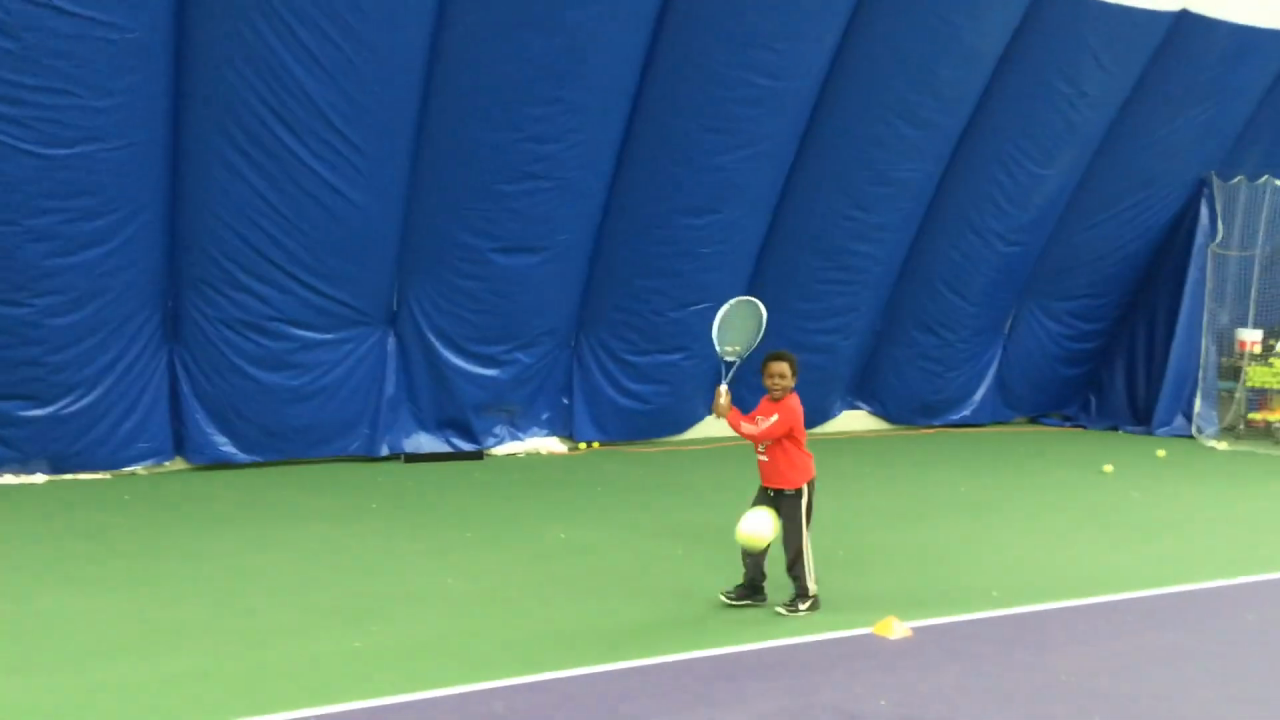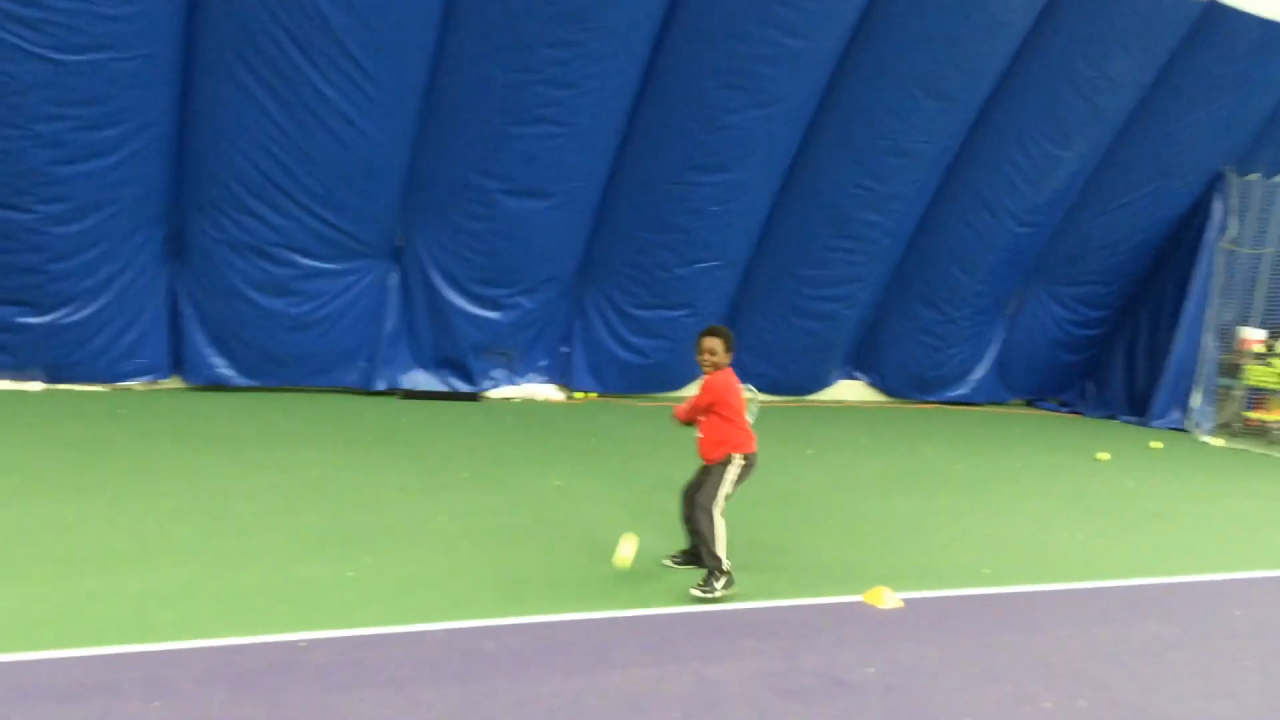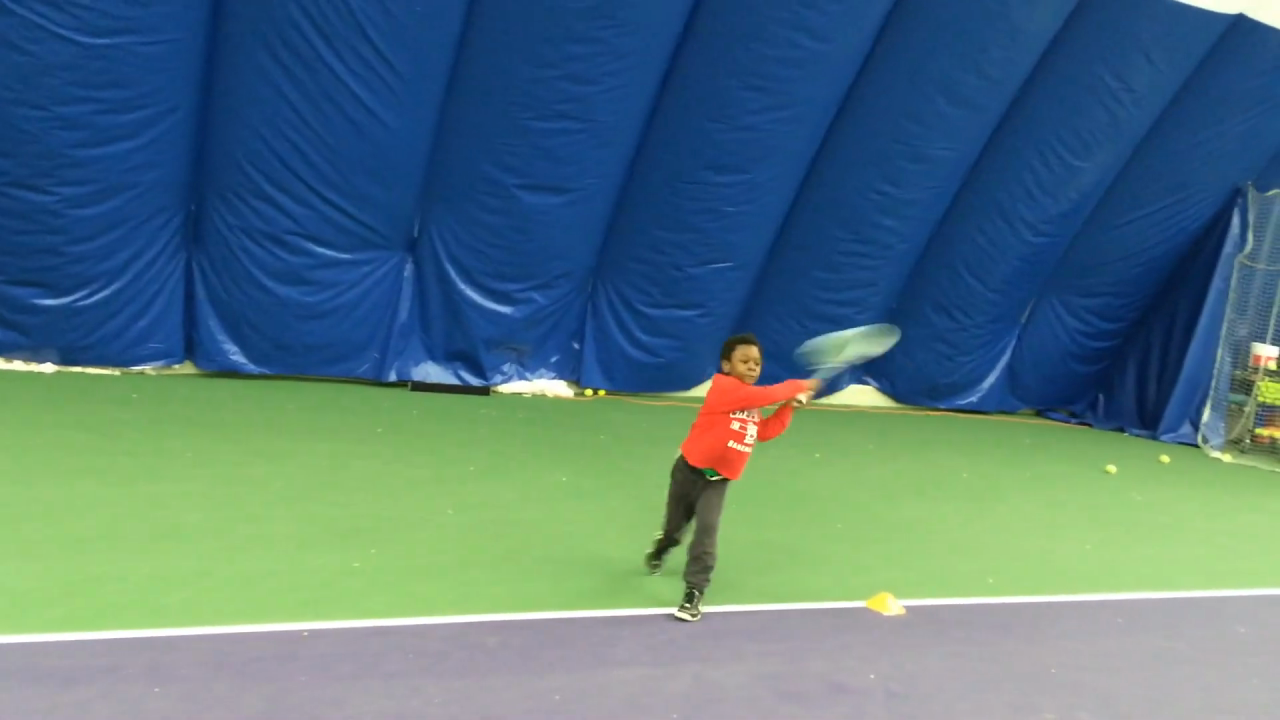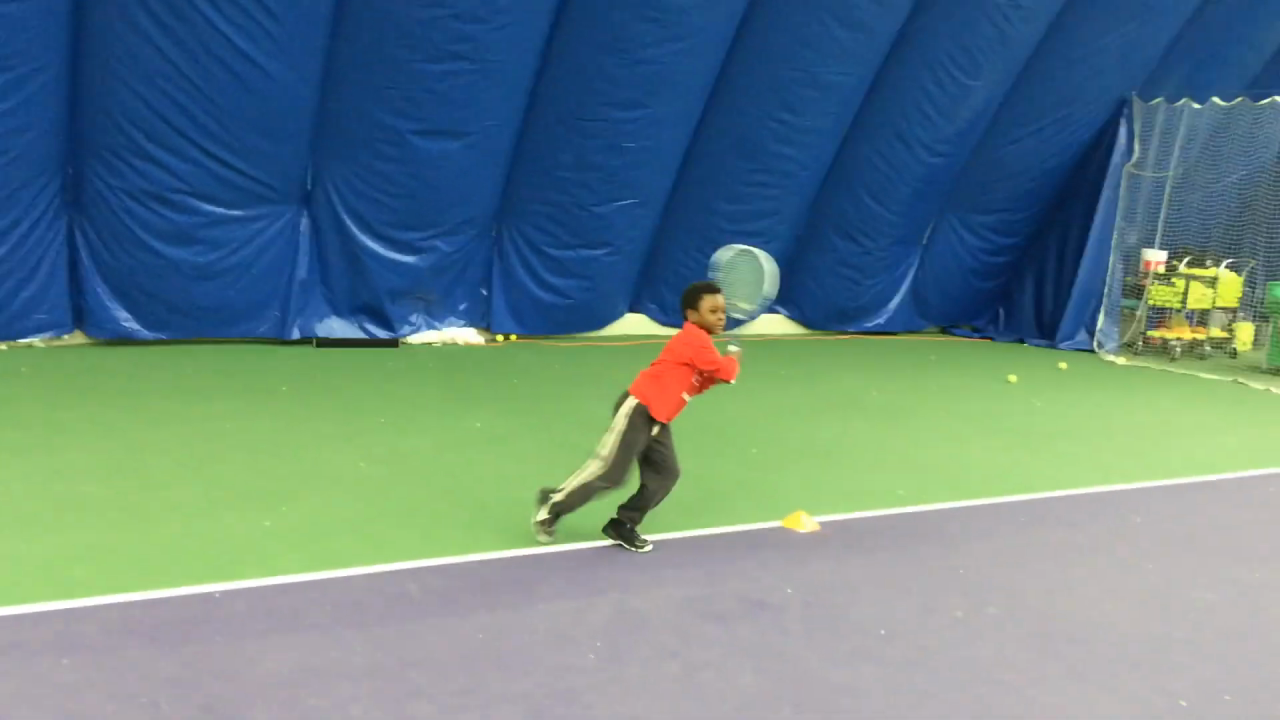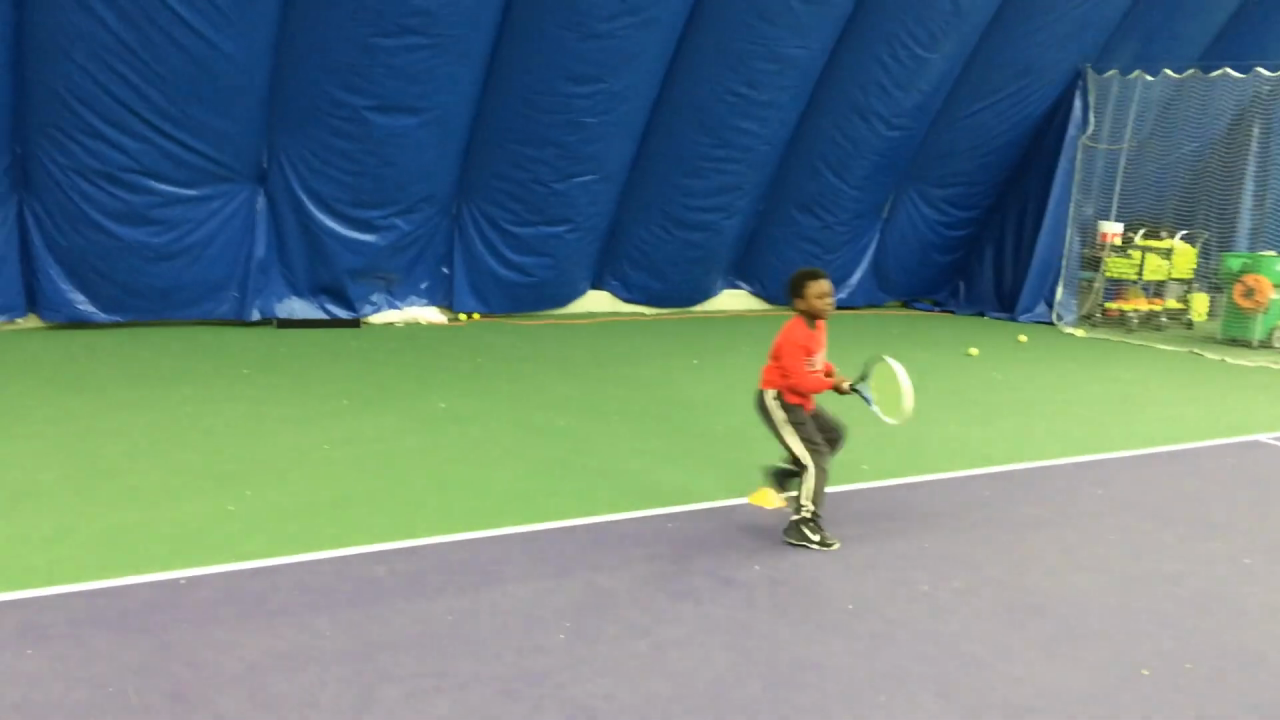
dt=0.5s
person 1, frame 1
left shoulder: (789, 408)
right shoulder: (766, 403)
left elbow: (757, 432)
right elbow: (750, 426)
left wrist: (726, 413)
right wrist: (728, 409)
left hip: (794, 486)
right hip: (770, 484)
left knee: (796, 541)
left ankle: (807, 596)
right ankle: (752, 588)
person 1, frame 2
left shoulder: (716, 383)
right shoulder: (724, 380)
left elbow: (688, 412)
left wrist: (679, 412)
right wrist: (690, 415)
left hip: (736, 457)
right hip: (718, 458)
left knee: (707, 505)
right knee: (691, 496)
left ankle: (720, 571)
right ankle: (696, 552)
person 1, frame 3
left shoulder: (755, 401)
right shoulder: (721, 386)
left elbow: (768, 433)
right elbow: (762, 395)
left wrist: (790, 403)
right wrist: (798, 388)
left hip: (720, 476)
right hip: (691, 467)
left knee: (707, 530)
right knee: (676, 521)
left ankle: (694, 591)
right ankle: (662, 546)
person 1, frame 4
left shoulder: (700, 344)
right shoulder: (695, 340)
left elbow: (693, 386)
right elbow: (728, 370)
left wrist: (714, 377)
right wrist: (732, 358)
left hip: (656, 419)
right hip: (637, 410)
left knee: (666, 474)
right knee: (610, 473)
left ankle: (623, 525)
right ankle: (552, 504)
person 1, frame 5
left shoulder: (818, 326)
right shoulder: (795, 336)
right elbow: (796, 379)
left wrist: (833, 374)
right wrist: (831, 385)
left hip: (800, 400)
right hip: (778, 401)
left knee: (834, 433)
right knee: (814, 458)
left ankle: (785, 476)
right ankle: (803, 524)
